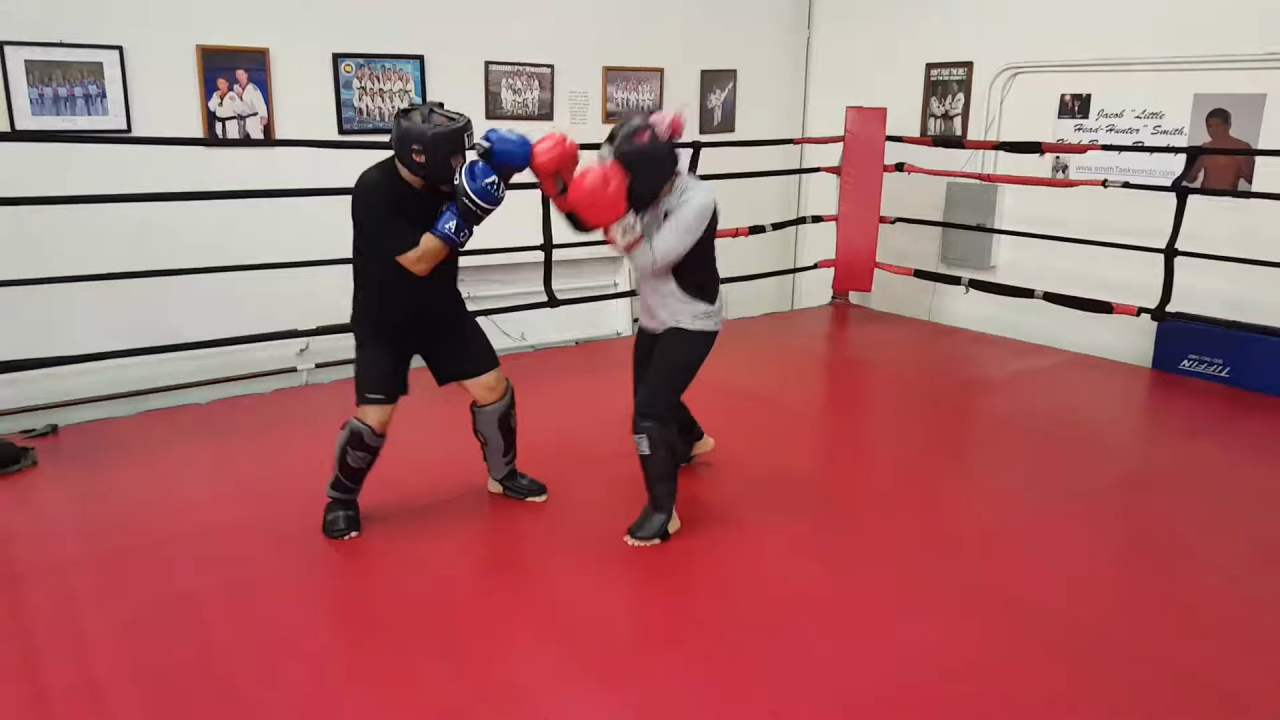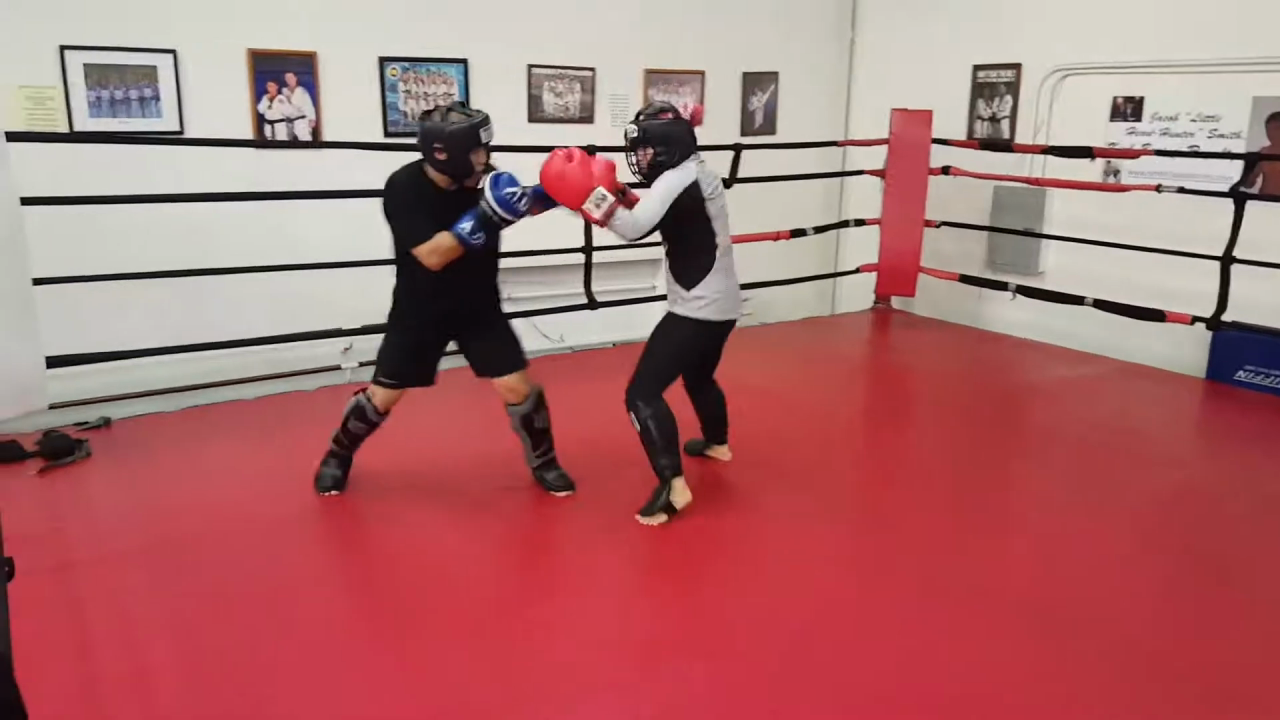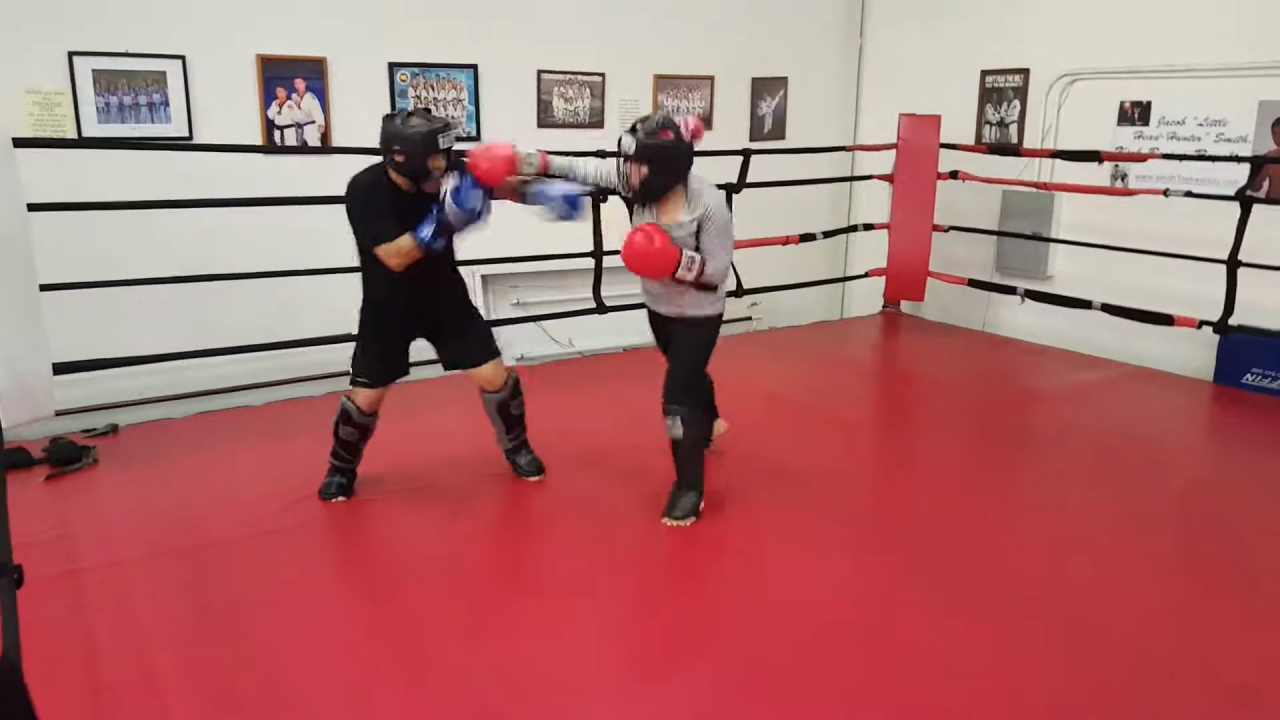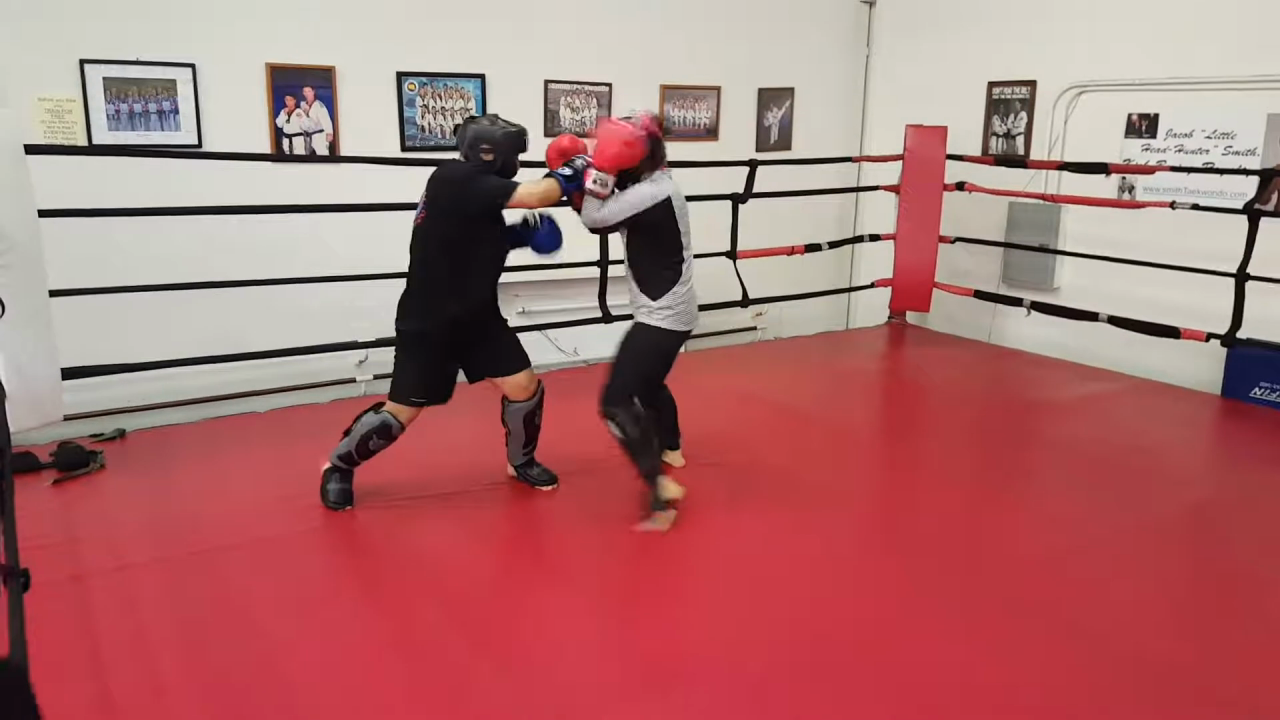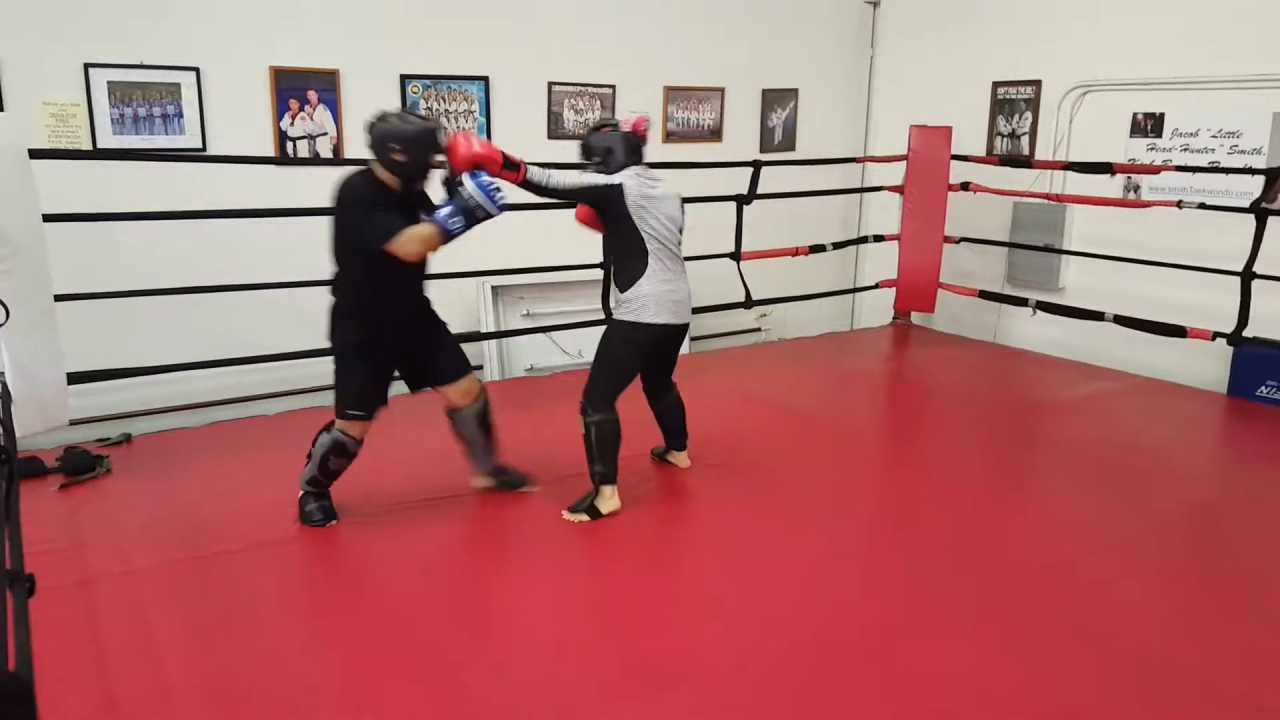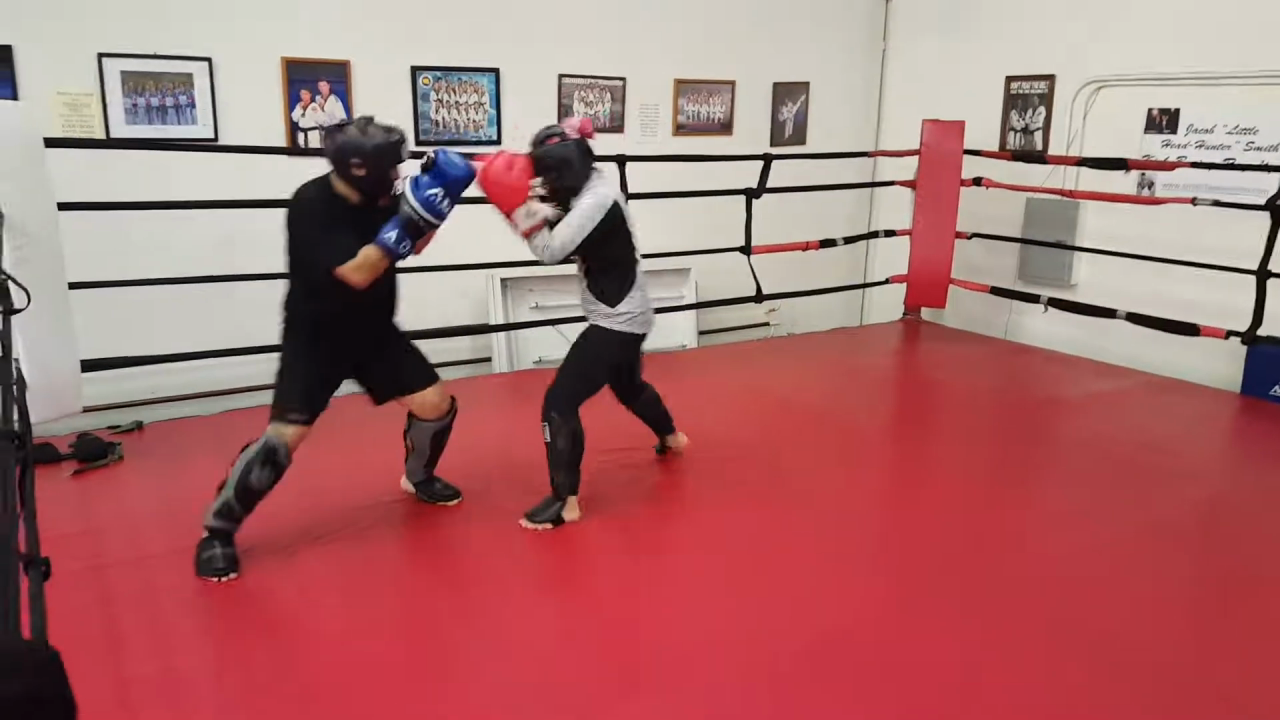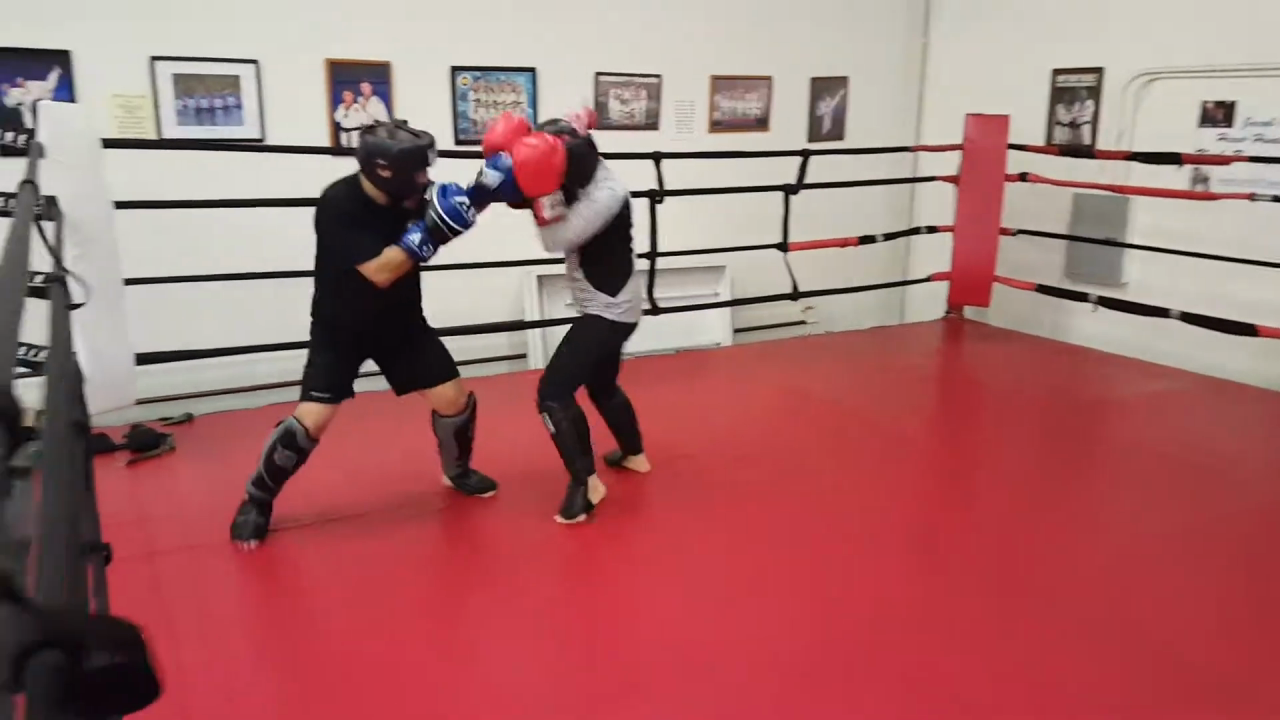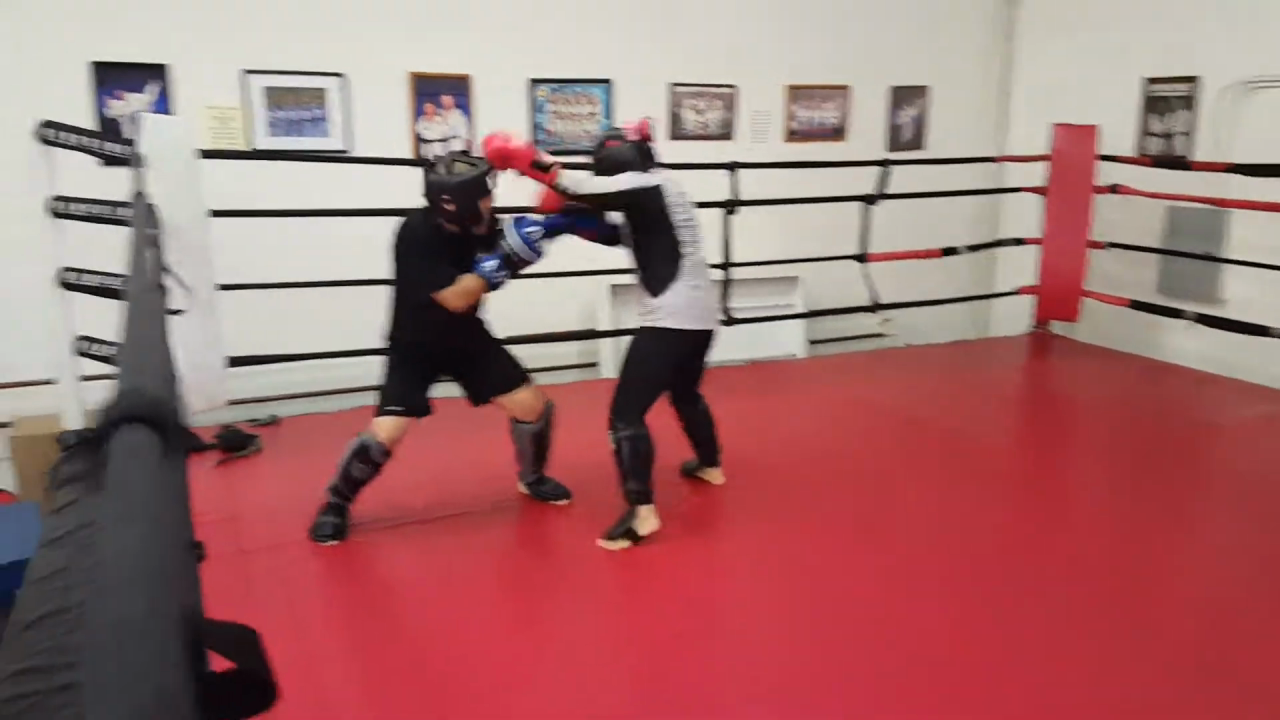
dt=0.4s
person 1, frame 1
left shoulder: (695, 200)
right shoulder: (647, 191)
left elbow: (654, 260)
right elbow: (586, 208)
left wrist: (611, 212)
right wrist: (561, 181)
left hip: (691, 323)
right hip: (656, 318)
left knee: (650, 413)
right knee: (657, 395)
left ankle: (663, 512)
right ankle: (692, 441)
person 1, frame 2
left shoulder: (681, 179)
right shoulder: (696, 174)
left elbow: (633, 227)
right elbow: (650, 214)
left wrist: (589, 195)
right wrist: (620, 195)
left hip: (698, 308)
right hip: (720, 304)
left knee: (643, 393)
right knee: (698, 375)
left ankle: (672, 487)
right ankle: (717, 442)
person 1, frame 3
left shoulder: (709, 204)
right shoulder: (634, 181)
left elbow: (717, 272)
right elbow: (577, 171)
left wrist: (676, 261)
right wrist: (515, 161)
left hip: (699, 310)
right hip: (663, 304)
left knee: (678, 397)
right knee: (686, 370)
left ankle: (690, 490)
right ankle: (710, 423)
person 1, frame 4
left shoulder: (653, 191)
right shoulder: (658, 188)
left elbow: (595, 216)
right elbow: (611, 214)
left wrist: (603, 168)
left hip: (660, 317)
right hip: (672, 313)
left knee: (617, 401)
right knee: (648, 382)
left ankle: (660, 485)
right ankle: (670, 449)
person 1, frame 5
left shoulder: (615, 186)
right shoulder: (670, 195)
left elbow: (554, 182)
left wrist: (495, 161)
left hip: (639, 315)
right hip: (676, 312)
left knee: (598, 399)
right knee: (659, 381)
left ankle: (606, 492)
right ankle: (677, 449)
person 1, frame 6
left shoulder: (596, 200)
right shoulder: (586, 193)
left elbow: (552, 249)
right elbow: (552, 226)
left wrist: (518, 203)
right wrist: (515, 196)
left hip: (616, 322)
right hip: (623, 317)
left knee: (560, 403)
right knee: (626, 383)
left ankle: (565, 501)
right ankle: (671, 436)
person 1, frame 7
left shoulder: (607, 193)
right shoulder: (581, 180)
left elbow: (560, 240)
right elbow: (530, 181)
left wrist: (544, 190)
right wrist: (513, 152)
left hip: (608, 311)
right hip: (609, 307)
left knee: (554, 391)
right knee: (601, 383)
left ankle: (585, 483)
right ankle: (633, 452)
person 1, frame 8
left shoulder: (645, 185)
right shoulder: (666, 192)
left elbow: (582, 189)
right elbow: (624, 234)
left wrist: (525, 159)
right wrist: (573, 209)
left hip: (669, 320)
right hip: (700, 317)
left knee: (627, 413)
right knee: (685, 393)
left ankle: (641, 513)
right ankle: (710, 465)
person 2, frame 1
left shoulder: (438, 178)
right shoulder: (376, 190)
right elbow: (418, 261)
left wrist: (497, 161)
right wrist: (462, 213)
left hip: (440, 308)
right hip: (384, 318)
left knee: (493, 388)
right knee: (373, 418)
left ankle: (505, 472)
right ankle: (342, 497)
person 2, frame 2
left shoulder: (476, 177)
right shoulder: (403, 187)
left elbow: (519, 201)
right elbow: (432, 256)
left wrist: (551, 194)
right wrist: (480, 218)
left hip: (477, 305)
right hip: (419, 309)
left knee: (517, 388)
right knee: (381, 397)
left ankle: (544, 463)
right ankle: (338, 456)
person 2, frame 3
left shoulder: (445, 175)
right shoulder: (367, 189)
left elbow: (498, 185)
right elbow: (395, 258)
left wrist: (541, 190)
right wrist: (442, 221)
left hip: (446, 298)
right hip: (389, 306)
left knee: (494, 377)
right knee: (364, 398)
left ankle: (516, 448)
right ankle: (342, 466)
person 2, frame 4
left shoulder: (474, 185)
right shoulder: (454, 180)
right elbow: (532, 196)
left wrist: (523, 233)
right wrist: (573, 172)
left hip: (476, 315)
right hip: (430, 320)
left knee: (525, 386)
right knee: (403, 411)
left ankle: (522, 461)
right ankle: (339, 465)
person 2, frame 5
left shoulder: (408, 187)
right shoulder: (357, 193)
left elbow: (432, 231)
right elbow: (408, 247)
left wrist: (462, 192)
right wrist: (464, 209)
left hip: (412, 316)
right hip: (361, 326)
left knee: (467, 392)
right knee: (353, 425)
left ankle: (489, 467)
right ankle: (313, 490)
person 2, frame 6
left shoulder: (371, 196)
right shoulder: (311, 206)
left elbow: (416, 244)
right elbow: (356, 273)
left wrist: (441, 194)
right wrist: (403, 223)
left hip: (372, 329)
right hip: (314, 337)
left knee: (438, 404)
right knee: (285, 436)
left ankle: (418, 476)
right ankle: (218, 530)
person 2, frame 7
left shoulder: (403, 192)
right shoulder: (339, 204)
left elbow: (450, 204)
right elbow: (380, 272)
left wrist: (485, 189)
right wrist: (430, 232)
left hip: (400, 320)
right hip: (341, 326)
left knee: (455, 400)
right knee: (311, 420)
left ankle: (457, 471)
right ankle: (257, 499)
person 2, frame 8
left shoulder: (476, 221)
right shoulder: (416, 235)
left elbow: (526, 234)
right elbow: (456, 298)
left wrist: (563, 222)
right wrist: (503, 260)
left hip: (467, 339)
right hip: (414, 347)
left knee: (532, 406)
right knee: (384, 436)
left ankle: (532, 478)
right ankle: (336, 504)
